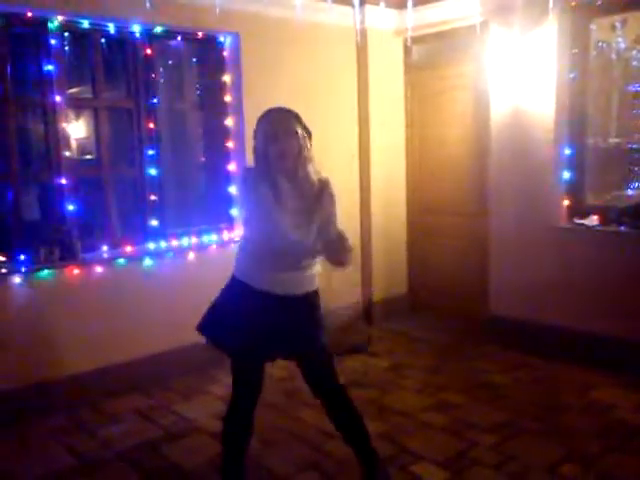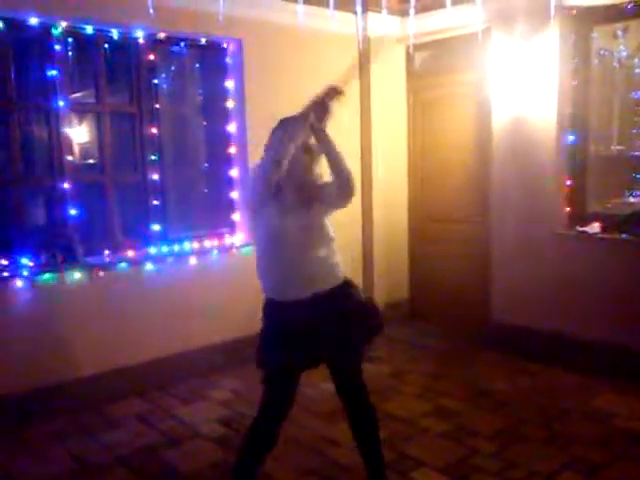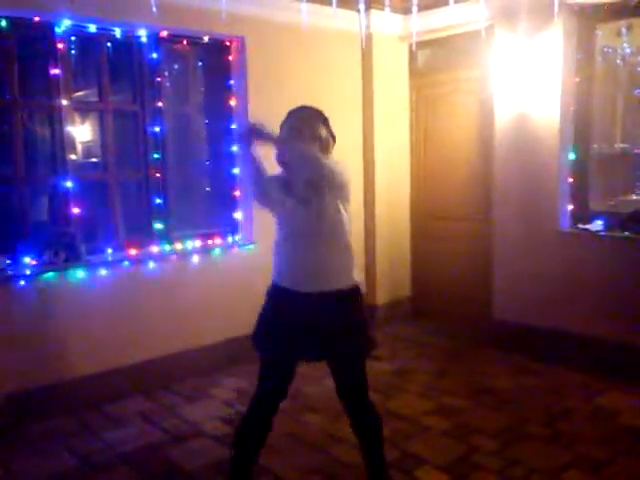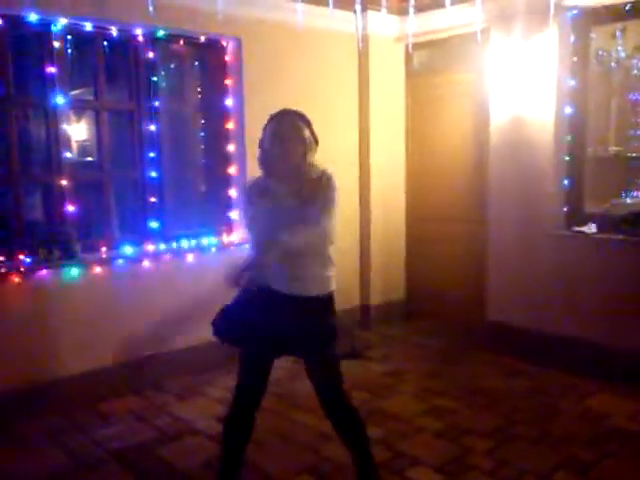
dt=0.7s
person 1, frame 1
left shoulder: (320, 188)
right shoulder: (252, 180)
left elbow: (333, 242)
right elbow: (275, 235)
left wrist: (338, 247)
right wrist: (319, 246)
left hip: (300, 302)
right hip: (251, 299)
left knee: (331, 390)
right knee: (245, 396)
person 1, frame 2
left shoulder: (320, 195)
right shoulder: (261, 194)
left elbow: (347, 188)
right elbow: (272, 165)
left wrist: (320, 129)
right wrist: (305, 119)
left hip: (334, 303)
right hip: (286, 313)
left knee: (354, 394)
right knee: (274, 407)
person 1, frame 3
left shoulder: (333, 184)
right shoulder: (277, 187)
left elbow: (321, 166)
right elbow: (263, 193)
left wrist: (273, 137)
right wrist: (251, 149)
left hip: (339, 300)
right hip: (288, 301)
left knee: (356, 397)
right knee: (266, 399)
person 1, frame 4
left shoulder: (324, 183)
right shoulder: (257, 191)
left elbow: (316, 233)
right elbow: (261, 238)
left wrist: (270, 253)
left hip: (313, 303)
right hip: (266, 299)
left knee: (332, 396)
right knee: (247, 396)
